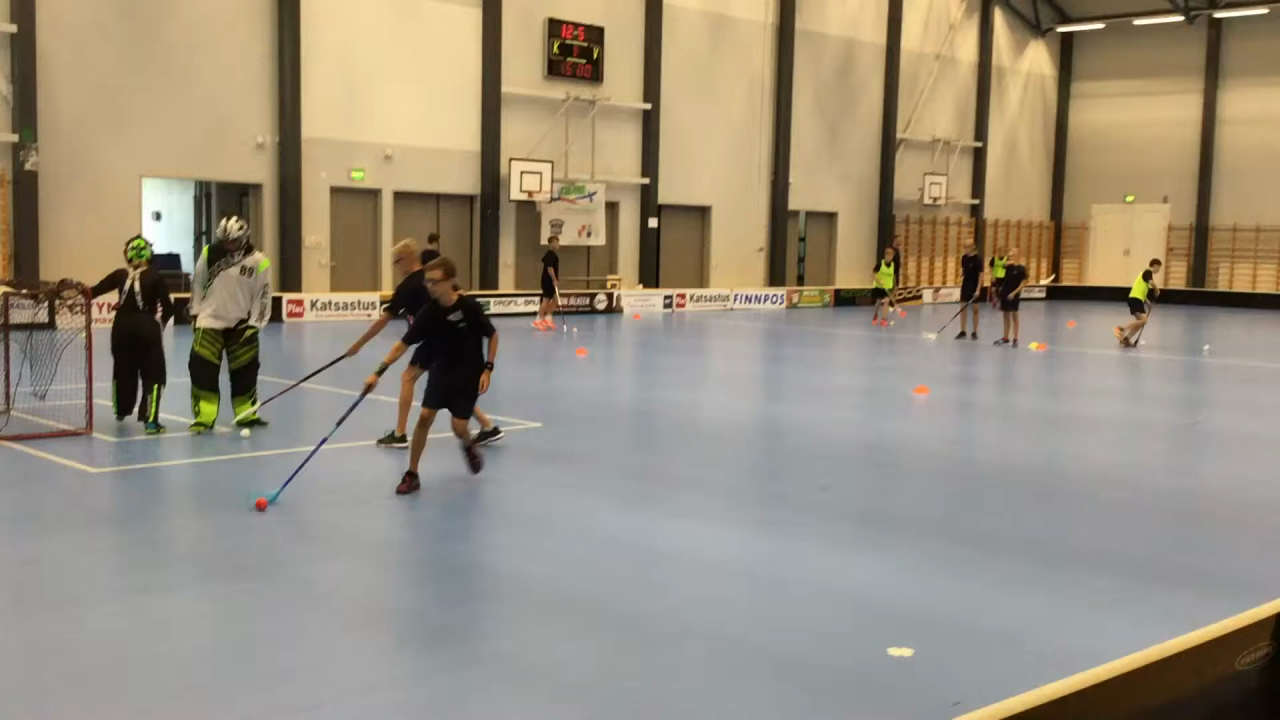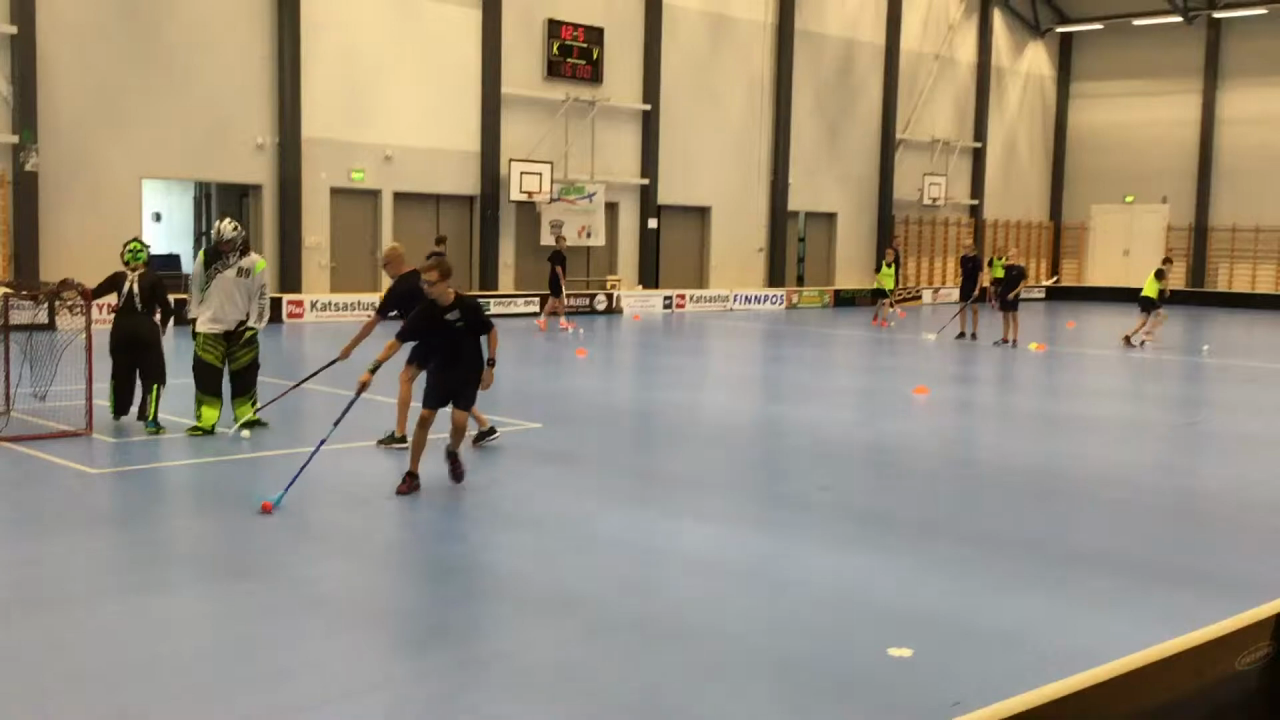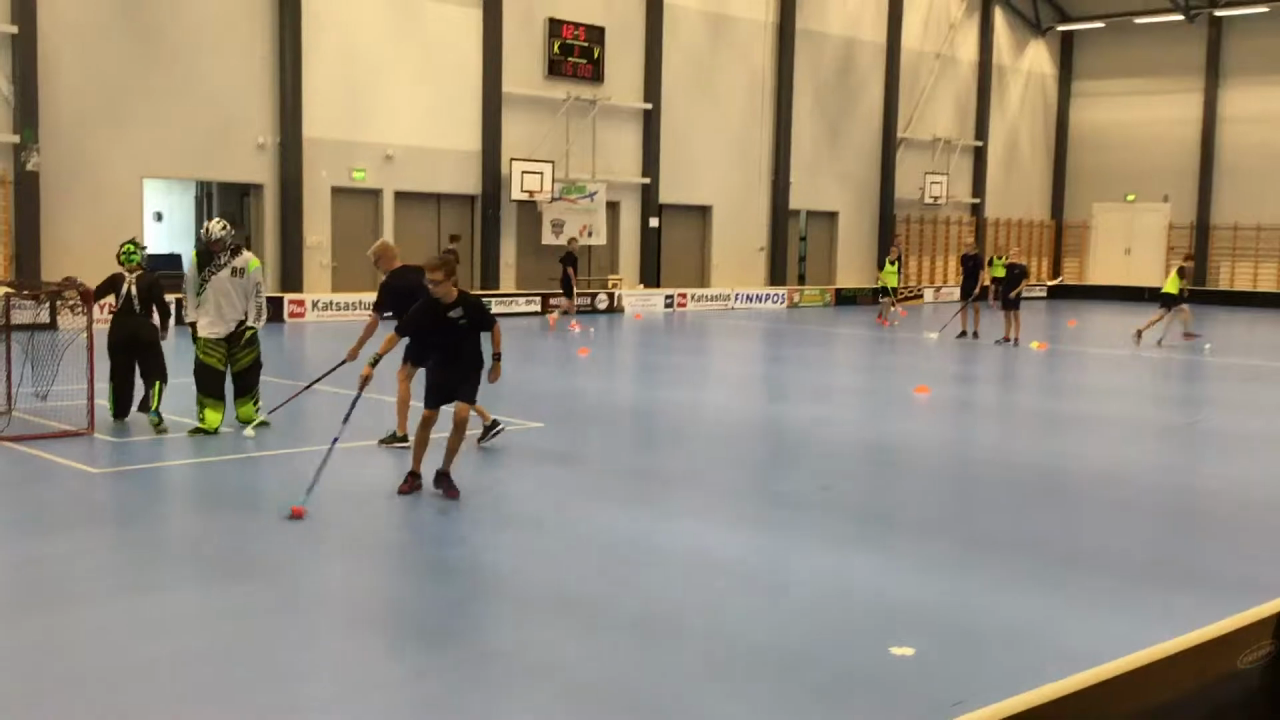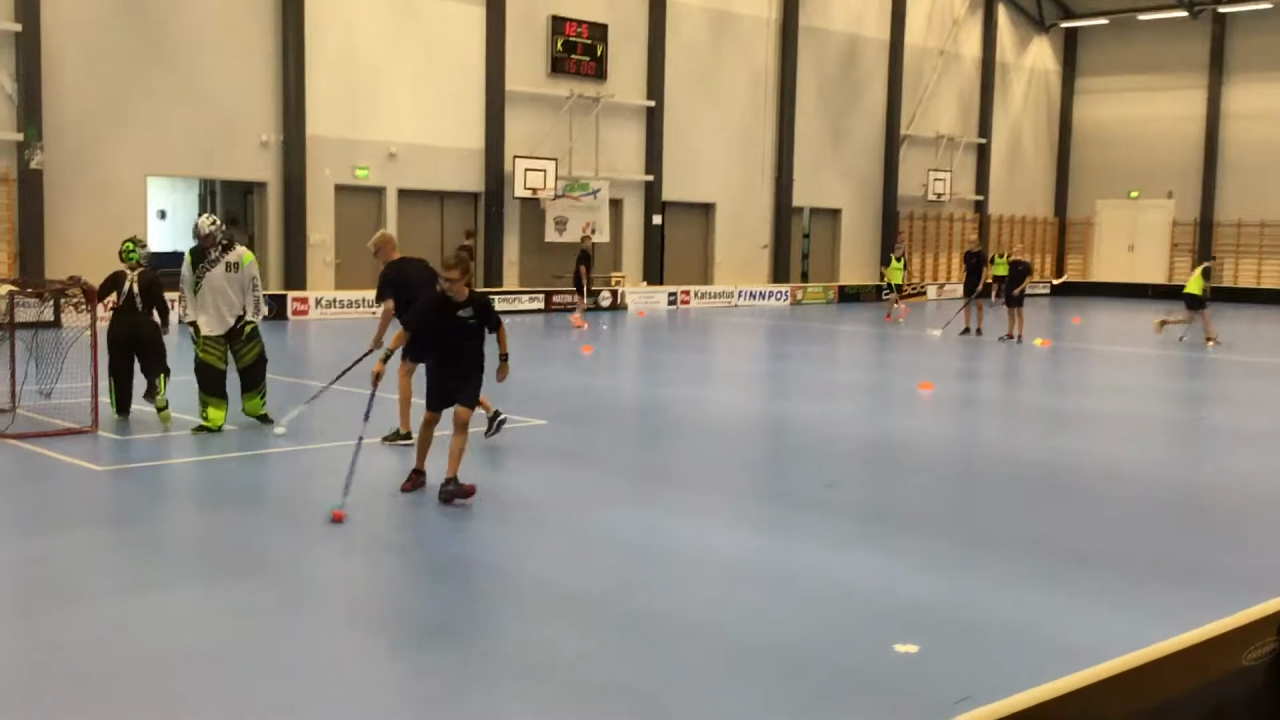
dt=0.1s
person 1, frame 1
left shoulder: (470, 307)
right shoulder: (429, 313)
left elbow: (493, 336)
right elbow: (404, 343)
left wrist: (487, 370)
right wrist: (378, 372)
left hip: (469, 372)
right hip: (442, 369)
left knee: (459, 426)
right knee: (426, 416)
left ankle: (469, 444)
right ankle: (412, 474)
person 1, frame 2
left shoulder: (468, 305)
right shoulder: (424, 312)
left elbow: (491, 332)
right elbow: (397, 341)
left wrist: (490, 366)
right wrist: (371, 370)
left hip: (468, 370)
right hip: (440, 368)
left knee: (459, 422)
right knee: (425, 417)
left ankle: (453, 452)
right ankle: (412, 474)
person 1, frame 3
left shoulder: (471, 303)
right shoulder: (424, 307)
left elbow: (494, 327)
right elbow: (397, 335)
left wrist: (496, 360)
right wrist: (372, 364)
left hip: (469, 368)
right hip: (439, 366)
left knee: (462, 416)
right knee: (428, 417)
left ankle: (444, 472)
right ankle: (415, 475)
person 1, frame 4
left shoulder: (480, 303)
right shoulder: (431, 303)
left elbow: (499, 329)
right elbow: (406, 331)
left wrist: (503, 361)
right wrist: (383, 360)
left hip: (470, 370)
right hip: (440, 367)
left knee: (461, 418)
right knee: (431, 418)
left ankle: (450, 483)
right ankle: (418, 471)
person 2, frame 1
left shoulder: (258, 261)
right shoulder: (209, 254)
left elbow: (263, 295)
right elbow: (197, 284)
left wrist: (254, 323)
right wrist: (196, 313)
left hip: (241, 324)
right hip: (210, 321)
left knee: (244, 369)
right knee: (203, 366)
left ankle: (246, 414)
right ankle: (205, 418)
person 2, frame 2
left shoulder: (255, 262)
right shoulder: (205, 256)
left elbow: (261, 296)
right elbow: (195, 287)
left wrist: (253, 325)
right wrist: (194, 317)
left hip: (240, 326)
right hip: (210, 324)
left knee: (245, 370)
right knee: (205, 369)
left ankle: (247, 416)
right ankle: (205, 422)
person 2, frame 3
left shoulder: (248, 261)
right shoulder: (198, 260)
left elbow: (256, 295)
right elbow: (190, 290)
left wrist: (252, 324)
right wrist: (192, 320)
left hip: (239, 326)
right hip: (208, 327)
left knee: (248, 369)
right knee: (208, 373)
left ankle: (248, 414)
right ankle: (209, 422)
person 2, frame 4
left shoulder: (242, 255)
right shoulder: (192, 257)
left elbow: (254, 289)
right elbow: (186, 290)
left wrist: (251, 319)
right wrist: (191, 320)
left hip: (239, 321)
right hip: (208, 325)
left knee: (253, 365)
right knee: (208, 371)
left ankle: (255, 408)
right ankle: (212, 420)
person 3, frame 1
left shoulder: (407, 286)
left elbow: (384, 319)
left wrist: (358, 344)
left knee: (408, 377)
left ankle: (400, 434)
right ankle: (488, 427)
person 3, frame 2
left shoulder: (397, 289)
right shoulder: (424, 277)
left elbow: (373, 322)
left wrist: (349, 347)
left knee: (406, 378)
left ankle: (400, 435)
right ankle: (485, 426)
person 3, frame 3
left shoulder: (389, 285)
right shoulder: (419, 271)
left elbow: (374, 321)
left wrist: (356, 348)
left knee: (404, 376)
left ankle: (400, 434)
right ankle: (488, 422)
person 3, frame 4
left shoulder: (389, 274)
right shoulder: (420, 264)
left elbow: (389, 308)
left wrist: (378, 337)
left knee: (405, 372)
left ankle: (404, 431)
person 4, frame 1
left shoulder: (120, 275)
right shoulder: (154, 277)
left elbow: (94, 292)
right elbow: (168, 307)
right wrist: (162, 321)
left hip: (122, 326)
right hip: (147, 328)
left knee: (123, 371)
right knee: (154, 374)
left ankle: (121, 410)
right ankle: (150, 421)
person 4, frame 2
left shoulder: (118, 278)
right shoulder: (153, 279)
left elbow: (93, 294)
right elbow: (166, 309)
right wrist: (162, 325)
left hip: (122, 328)
right hip: (145, 329)
left knee: (121, 371)
right knee: (153, 375)
left ankle: (118, 410)
right ankle: (150, 420)
person 4, frame 3
left shoulder: (116, 279)
right shoulder: (150, 280)
left elbow: (92, 296)
right elbow: (162, 308)
right wrist: (164, 328)
left hip: (119, 330)
right hip: (144, 331)
left knee: (120, 372)
right knee: (155, 374)
left ankle: (118, 413)
right ankle: (153, 413)
person 4, frame 4
left shoulder: (117, 276)
right shoulder: (151, 277)
left elbow: (97, 296)
right elbow: (161, 305)
right wrist: (164, 324)
left hip: (120, 327)
right hip: (144, 327)
left knee: (119, 369)
right knee: (157, 368)
left ankle: (121, 410)
right ankle: (158, 397)
